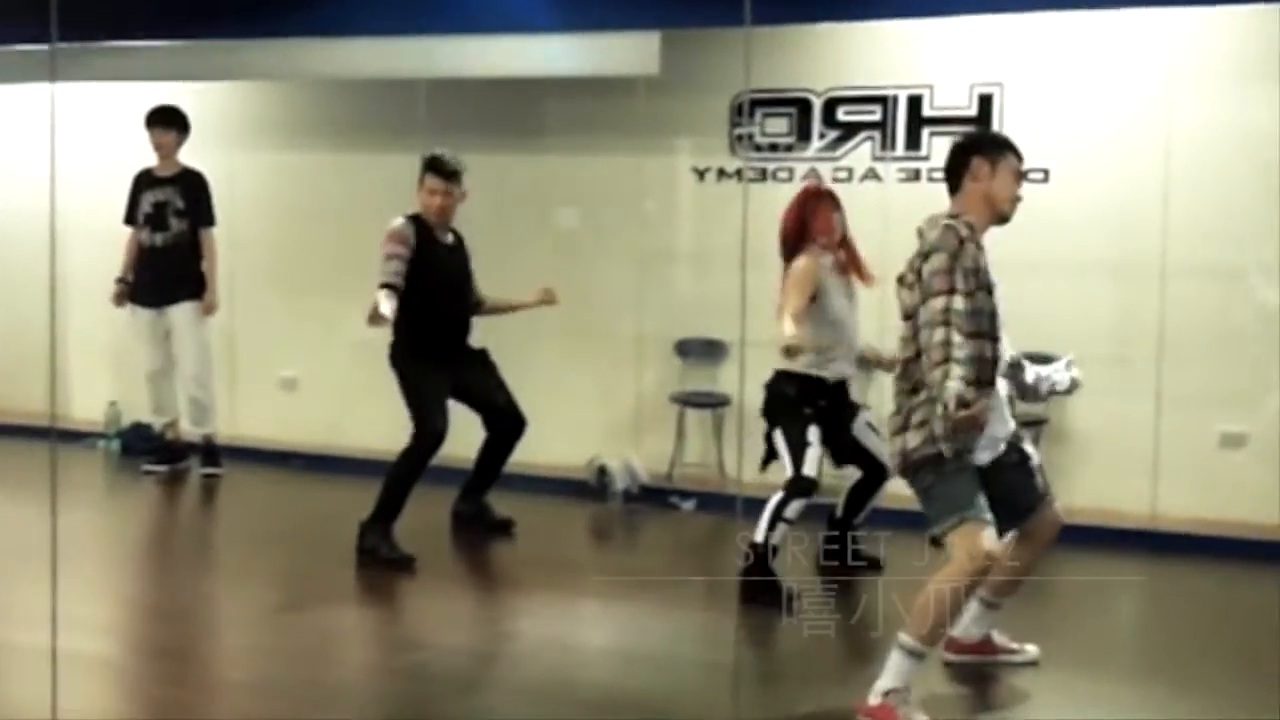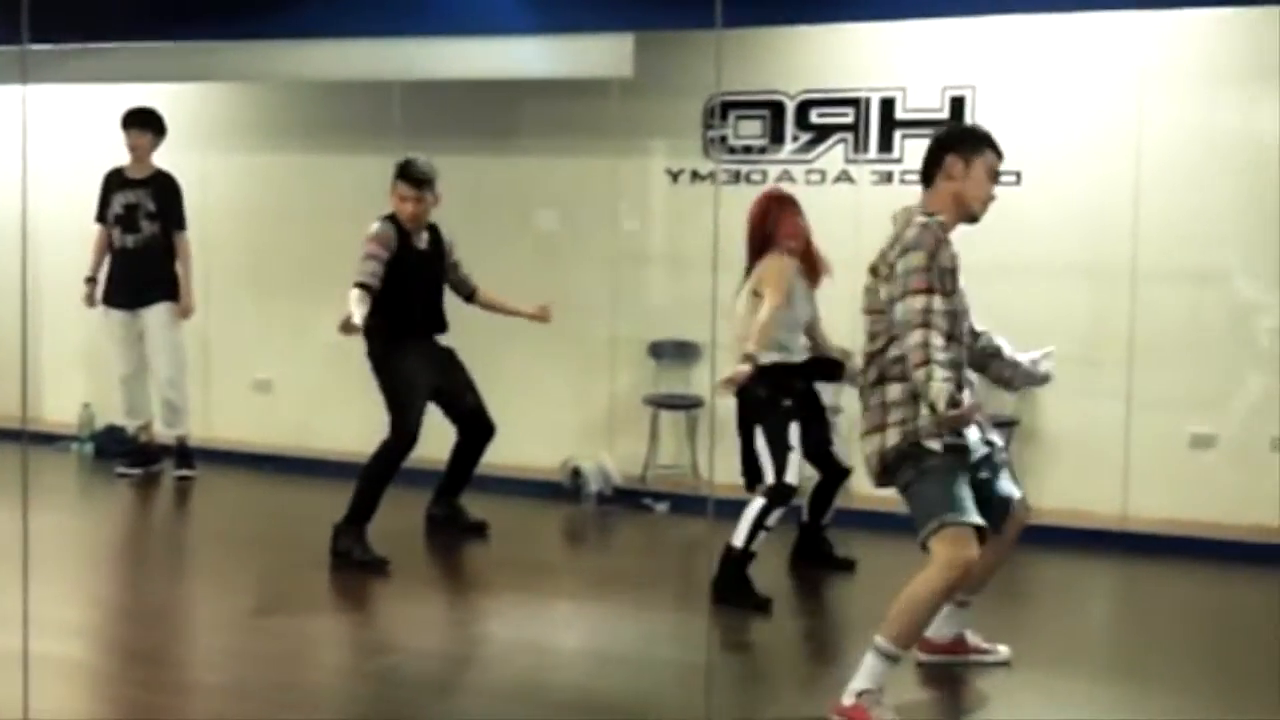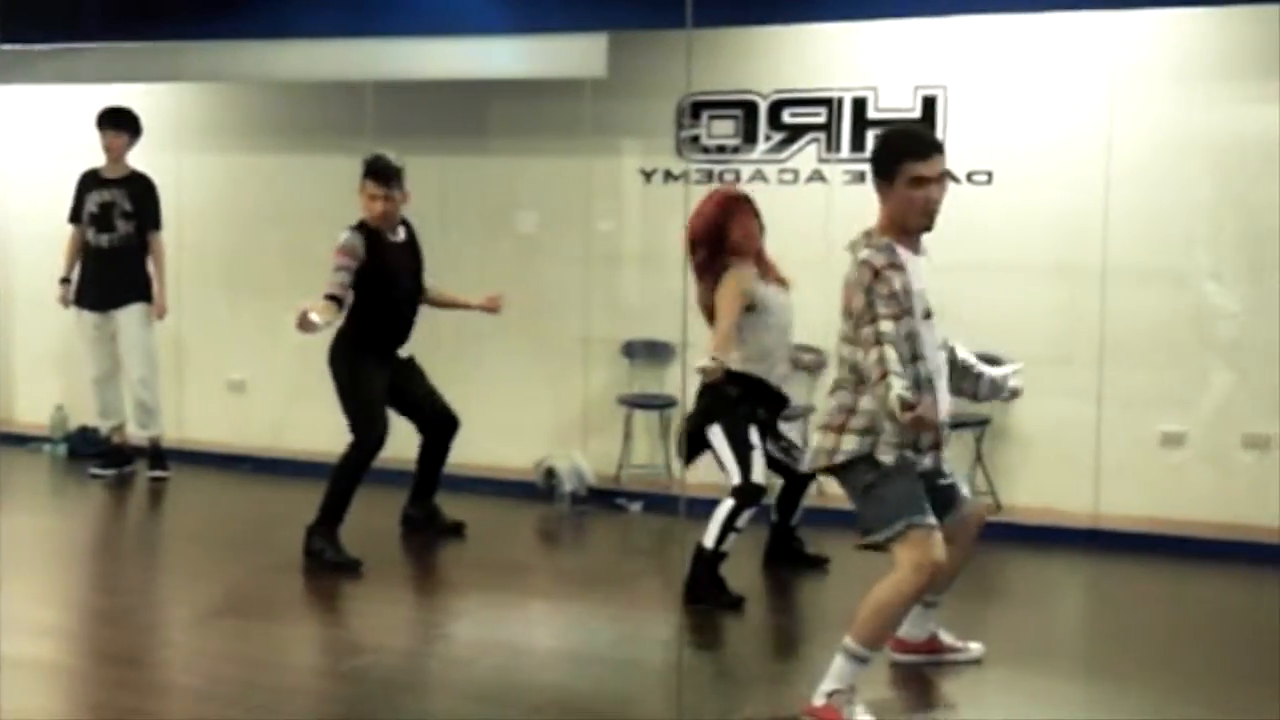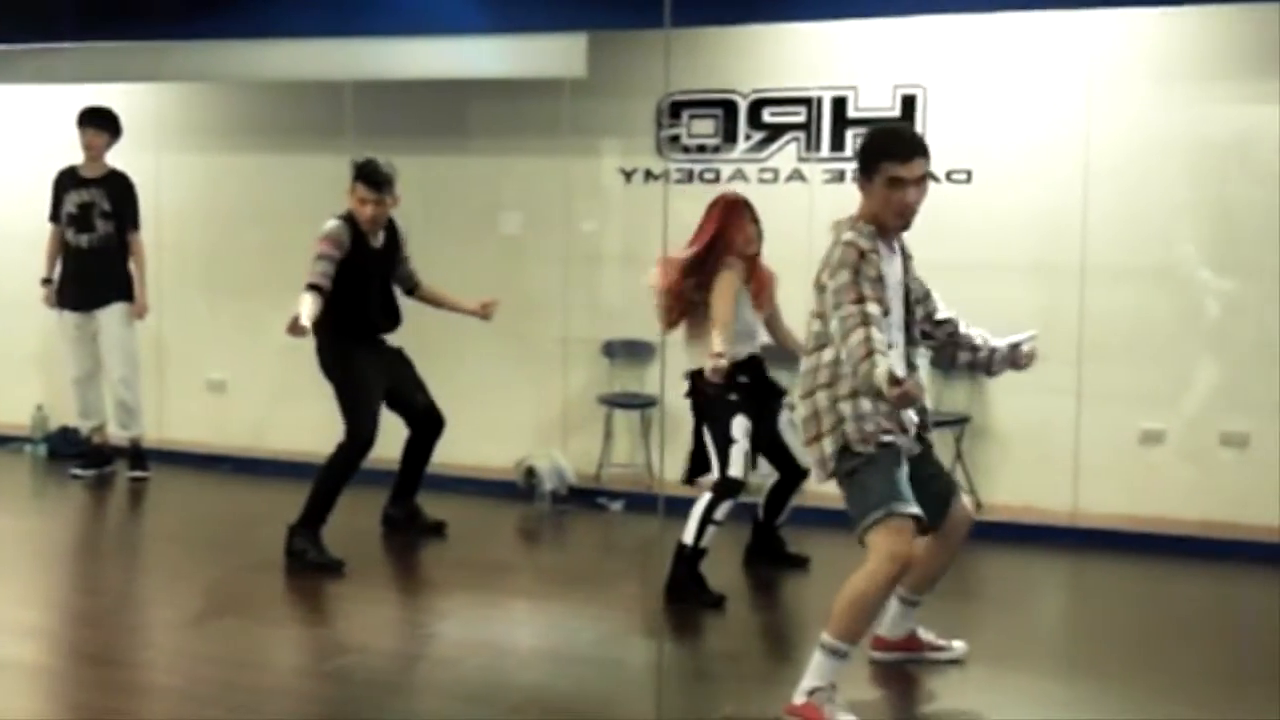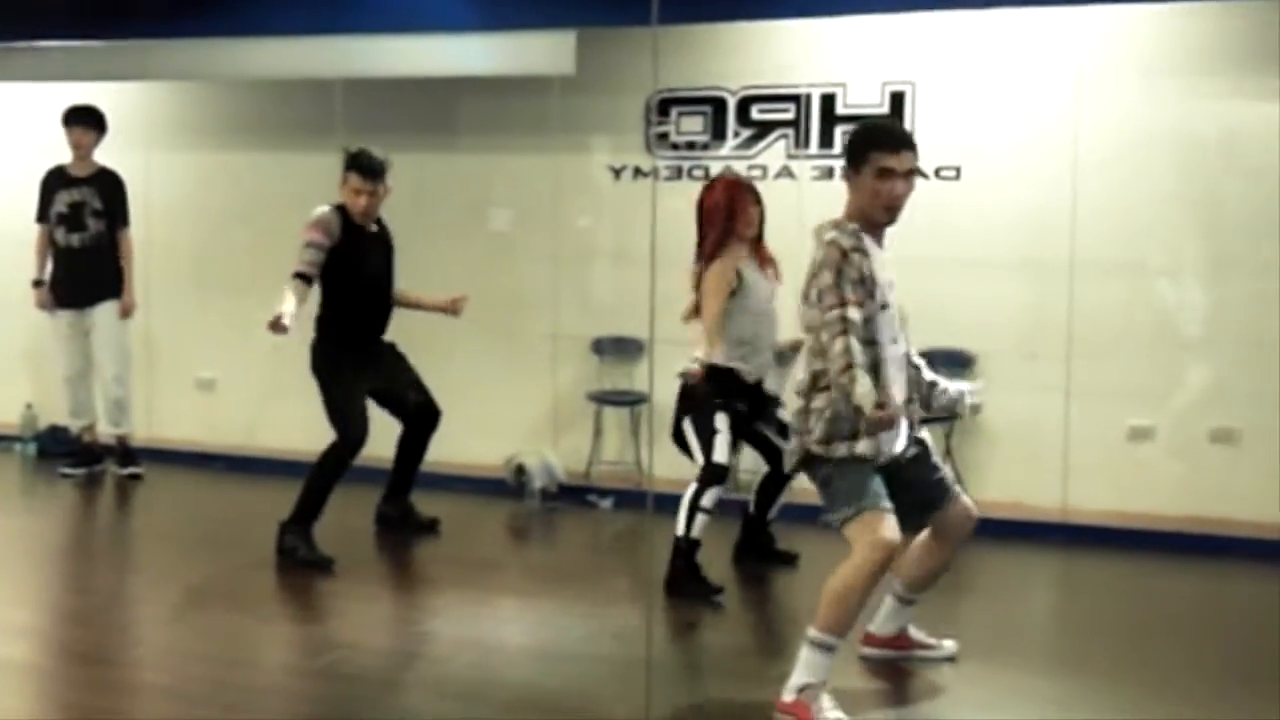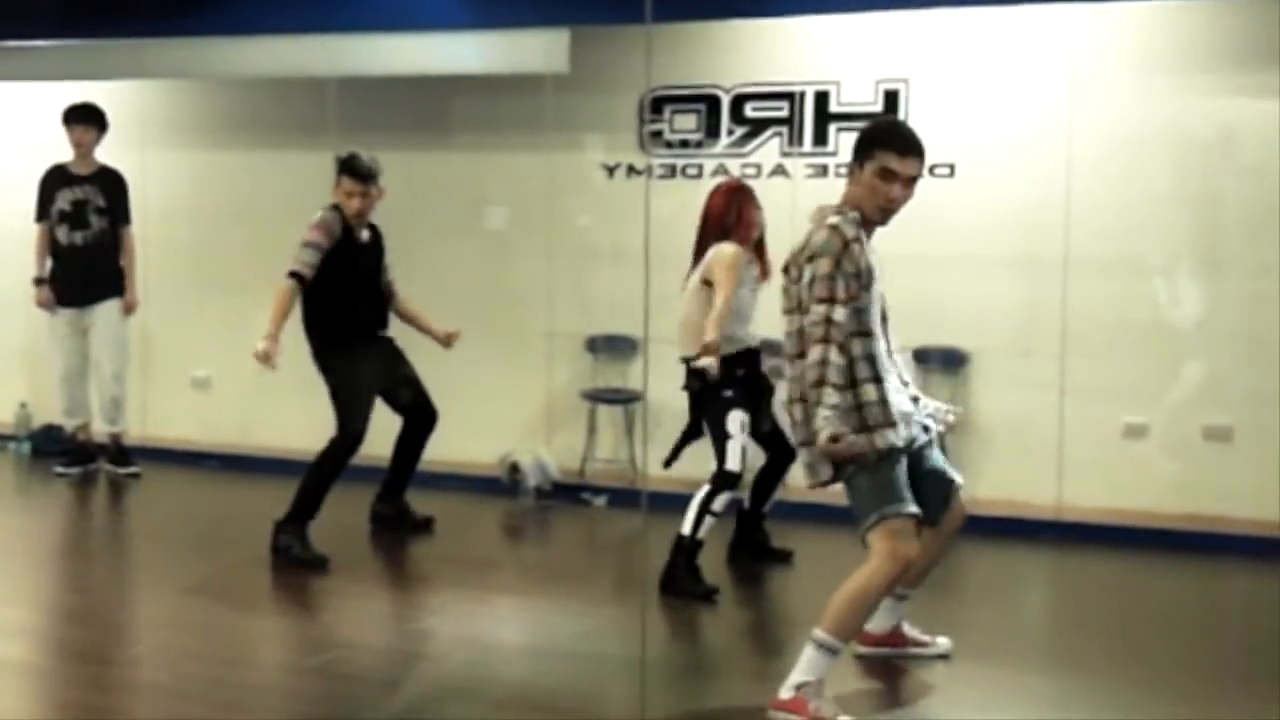
dt=0.2s
person 1, frame 1
left shoulder: (967, 244)
right shoulder: (948, 236)
right elbow: (941, 333)
right wrist: (954, 398)
left hip: (981, 428)
right hip: (939, 432)
left knee: (1041, 522)
right knee: (976, 552)
left ankle: (971, 634)
person 1, frame 2
left shoulder: (936, 242)
right shoulder: (919, 237)
right elbow: (917, 330)
left wrist: (1019, 367)
right wrist: (944, 397)
left hip: (951, 426)
right hip: (914, 431)
left knee: (1007, 520)
right knee: (957, 555)
left ankle: (943, 636)
person 1, frame 3
left shoulder: (911, 253)
right shoulder: (872, 263)
right elbow: (876, 353)
left wrist: (987, 381)
right wrist: (901, 404)
left hip: (908, 439)
right hip: (872, 439)
left knee: (963, 519)
right knee: (920, 556)
left ankle: (912, 633)
person 1, frame 4
left shoulder: (894, 250)
right shoulder: (852, 248)
left elbow: (935, 325)
right elbow: (860, 333)
left wrist: (1001, 352)
right wrist: (887, 380)
left hip: (895, 426)
right hip: (852, 425)
left knee: (953, 519)
right knee: (898, 548)
left ankle: (896, 632)
person 1, frame 5
left shoulder: (873, 246)
right shoulder: (836, 247)
right elbow: (839, 340)
left wrist: (941, 393)
right wrist: (868, 398)
left hip: (892, 429)
right hip: (841, 429)
left knee: (956, 517)
right knee: (879, 541)
left ankle: (887, 629)
person 1, frame 6
left shoulder: (857, 238)
right shoulder: (834, 237)
right elbow: (822, 339)
left wrist: (920, 403)
right wrist: (829, 420)
left hip: (893, 414)
right hip: (860, 423)
left knee: (947, 509)
right knee: (896, 549)
left ankle: (881, 627)
person 2, frame 1
left shoulder: (840, 267)
right shoulder: (808, 266)
right elbow: (791, 314)
left wrist: (883, 359)
right wrist: (792, 336)
left hip: (832, 391)
right hip: (797, 391)
left knee: (877, 467)
right knee: (803, 479)
left ankle: (838, 546)
right ankle: (756, 574)
person 2, frame 2
left shoulder: (802, 269)
right shoulder: (777, 268)
right elbow: (763, 318)
left wrist: (843, 365)
right wrist: (748, 359)
left hip: (796, 384)
right hip: (770, 386)
left knee: (837, 468)
right knee: (783, 486)
left ankle: (810, 545)
right ankle: (729, 579)
person 2, frame 3
left shoulder: (761, 272)
right shoulder: (734, 278)
right elbow: (723, 328)
left wrist: (795, 363)
right wrist: (715, 360)
left hip: (758, 397)
right hip: (731, 395)
left knee: (799, 471)
right knee: (750, 486)
left ankle: (782, 545)
right ankle: (702, 580)
person 2, frame 4
left shoulder: (758, 276)
right shoulder: (726, 277)
left elbow: (775, 325)
right elbow: (720, 323)
right wrist: (717, 356)
left hip: (750, 385)
right hip: (722, 388)
left knee: (796, 466)
right knee: (730, 480)
left ankle: (763, 543)
right ankle: (683, 577)
person 2, frame 5
left shoulder: (755, 258)
right shoulder: (726, 262)
right elbow: (709, 315)
left wrist: (770, 358)
right wrist: (703, 357)
left hip: (747, 388)
right hip: (713, 386)
left knee: (786, 458)
right knee: (716, 467)
left ankle: (754, 540)
right ankle: (682, 570)
person 2, frame 6
left shoulder: (742, 256)
right shoulder: (729, 253)
right elbow: (721, 306)
right wrist: (707, 350)
left hip: (740, 369)
right hip: (719, 375)
left knee: (783, 450)
right knee: (729, 471)
left ankle: (747, 538)
person 3, frame 1
left shoulder: (457, 242)
right shoulder: (404, 231)
left elbow: (471, 303)
right elbow: (390, 285)
left wrist: (530, 302)
right wrist: (385, 312)
left hip: (460, 354)
right hip: (417, 356)
left knee: (509, 423)
right knee: (430, 435)
left ankle: (469, 505)
right ankle: (375, 531)
person 3, frame 2
left shoulder: (437, 239)
right shoulder: (384, 232)
left elbow: (467, 290)
right elbow: (366, 285)
left wrist: (524, 313)
right wrist: (356, 316)
left hip: (429, 349)
right hip: (395, 347)
left knee: (479, 425)
right knee: (404, 435)
left ankle: (443, 508)
person 3, frame 3
left shoulder: (407, 232)
right shoulder: (355, 240)
left elbow: (416, 293)
right elbow: (337, 298)
left wrist: (474, 304)
right wrist: (316, 316)
left hip: (389, 357)
right hip: (356, 356)
left knee: (442, 422)
right knee: (370, 437)
left ankle: (419, 509)
right ankle: (321, 535)
person 3, frame 4
left shoulder: (392, 232)
right shoulder: (337, 231)
left elbow: (410, 283)
right elbow: (317, 287)
left wrist: (468, 308)
right wrist: (305, 317)
left hip: (377, 348)
right hip: (344, 348)
left knee: (429, 419)
right knee: (361, 436)
left ankle: (400, 509)
right ankle: (304, 535)
person 3, frame 5
left shoulder: (381, 231)
right shoulder: (328, 220)
right elbow: (304, 275)
left wrist: (438, 306)
right wrist: (287, 312)
left hip: (373, 349)
right hip: (337, 353)
left knee: (424, 414)
right knee: (352, 437)
left ankle: (394, 507)
right ankle: (295, 532)
person 3, frame 6
left shoulder: (371, 234)
right shoulder: (329, 223)
left elbow: (387, 293)
right elbow: (298, 280)
left wrist: (433, 331)
right wrist: (271, 336)
left hip: (375, 343)
right hip: (339, 346)
left knee: (422, 414)
right knee: (351, 433)
left ankle: (389, 506)
right ankle: (290, 531)
person 4, frame 1
left shoulder: (193, 181)
right shoulder: (141, 181)
left elbow: (206, 236)
right elbow: (136, 234)
left wrist: (211, 287)
right wrist: (124, 280)
left hip: (185, 291)
right hip: (146, 291)
left knee: (194, 369)
right knee: (156, 370)
person 4, frame 2
left shoulder: (166, 184)
right shoulder: (112, 180)
left elbow: (180, 239)
right elbow: (105, 233)
left wrist: (188, 290)
right wrist: (91, 278)
left hip: (159, 293)
right hip: (119, 292)
left knee: (168, 371)
right knee: (129, 372)
person 4, frame 3
left shoulder: (142, 185)
right shoulder: (87, 181)
left elbow: (154, 240)
right elbow: (78, 233)
left wrist: (160, 291)
right wrist: (66, 279)
left hip: (132, 294)
right hip: (90, 293)
left knee: (140, 372)
right knee: (101, 374)
person 4, frame 4
left shoulder: (120, 184)
right shoulder: (64, 180)
left elbow: (134, 239)
right elbow: (56, 232)
left wrist: (141, 291)
right wrist: (48, 279)
left hip: (113, 294)
right hip: (72, 293)
left knee: (121, 372)
right knee: (82, 374)
person 4, frame 5
left shoulder: (110, 181)
right shoulder: (52, 180)
left elbow: (123, 237)
right elbow: (44, 233)
left wrist: (129, 288)
right wrist: (39, 281)
left hip: (106, 292)
right hip: (65, 292)
left knee: (114, 370)
right knee: (73, 372)
person 4, frame 6
left shoulder: (112, 180)
right shoulder: (52, 178)
left elbow: (125, 235)
right elbow: (43, 232)
left wrist: (131, 286)
right wrist: (40, 281)
left hip: (107, 291)
right hip: (64, 292)
left knee: (111, 370)
right knee: (69, 371)
